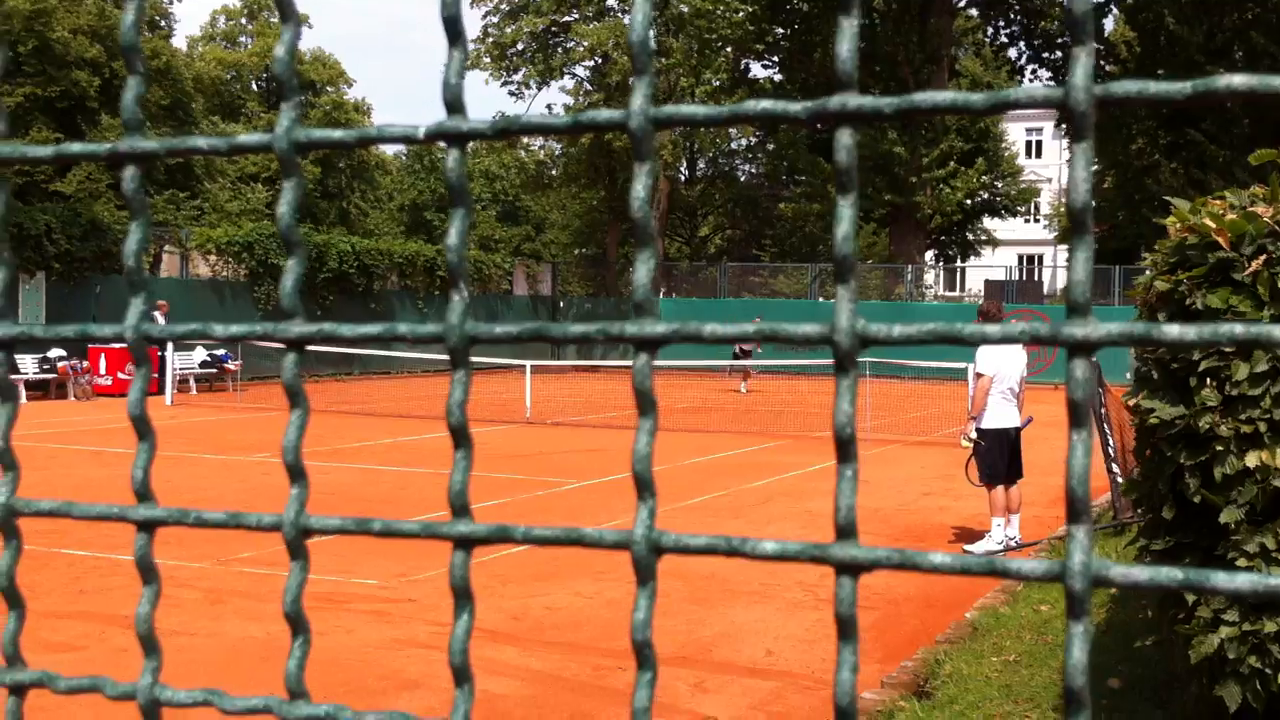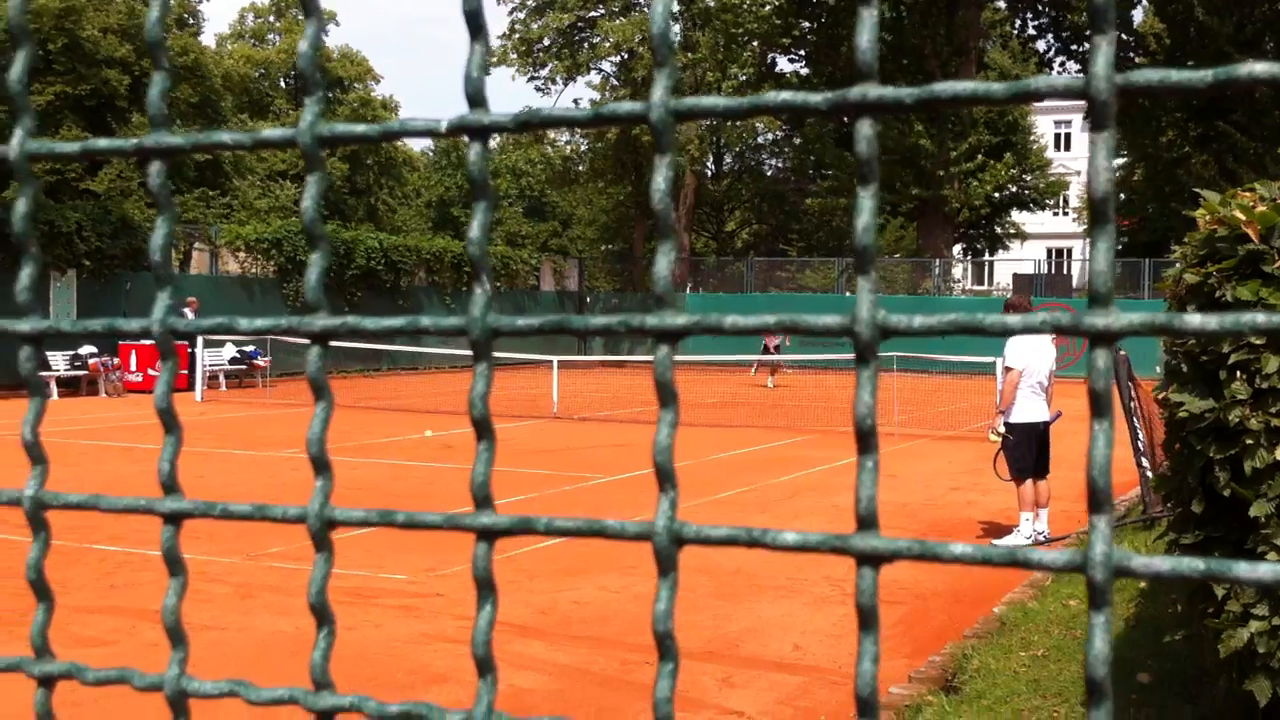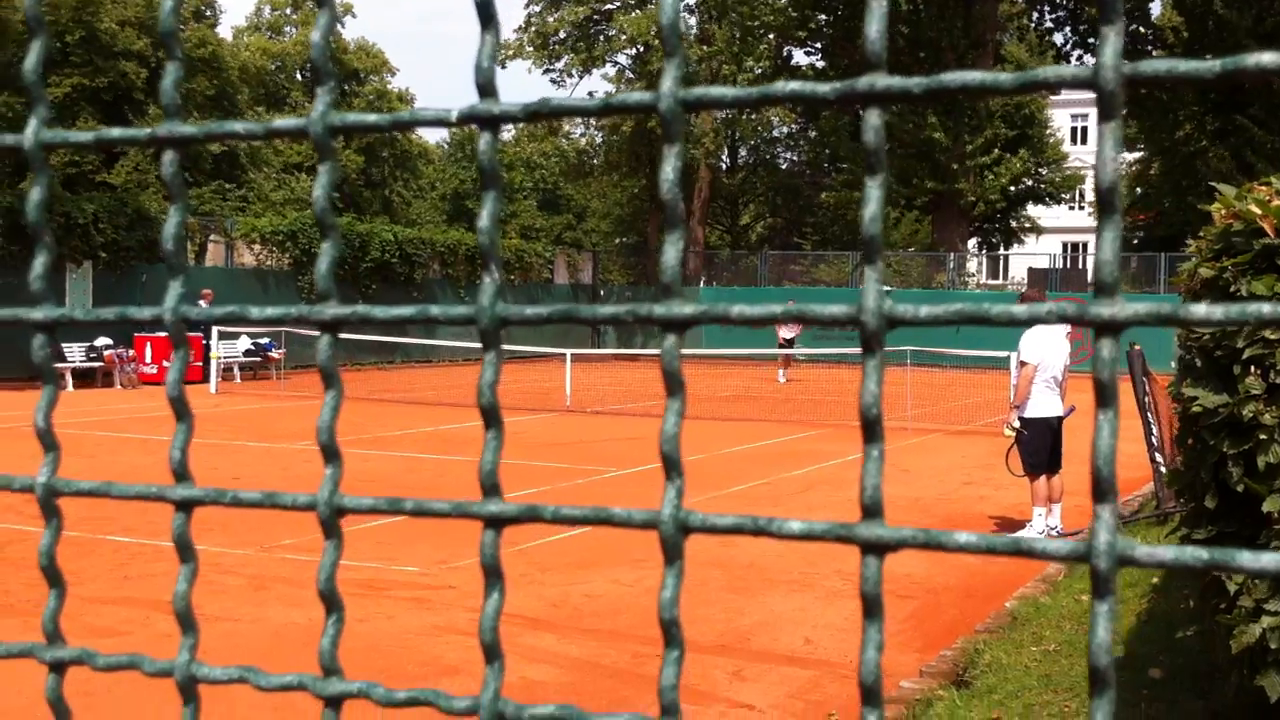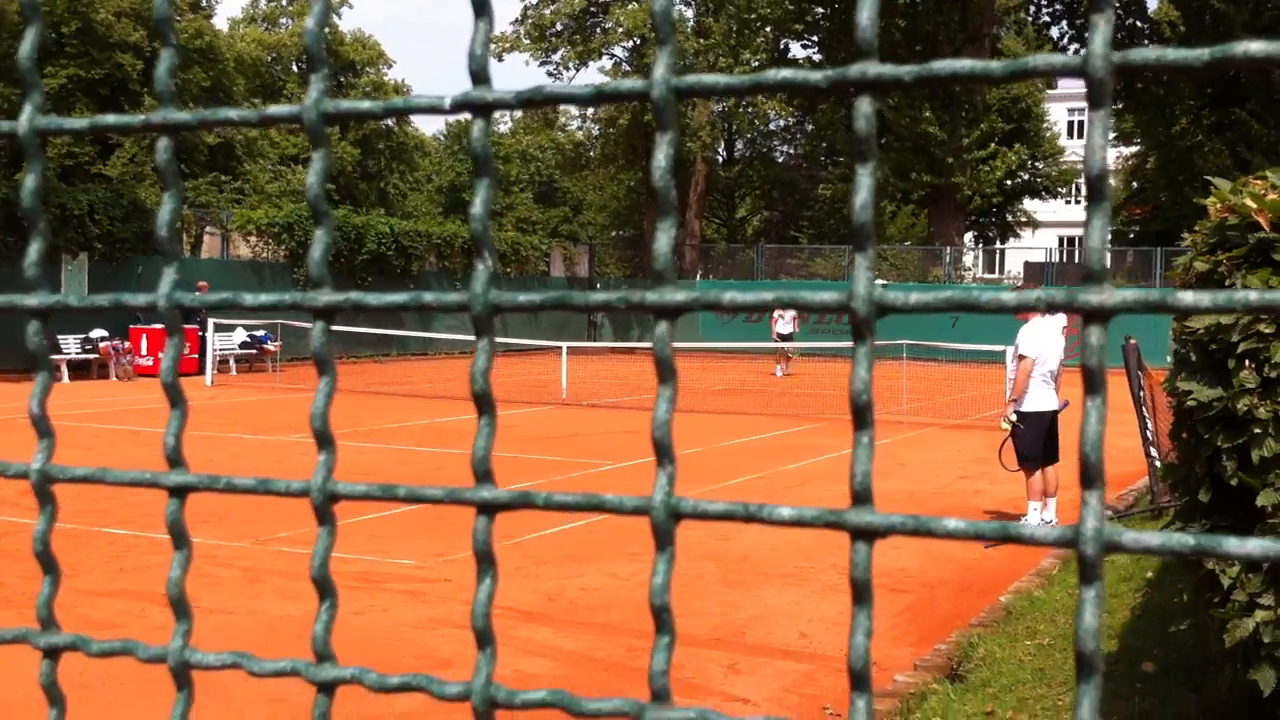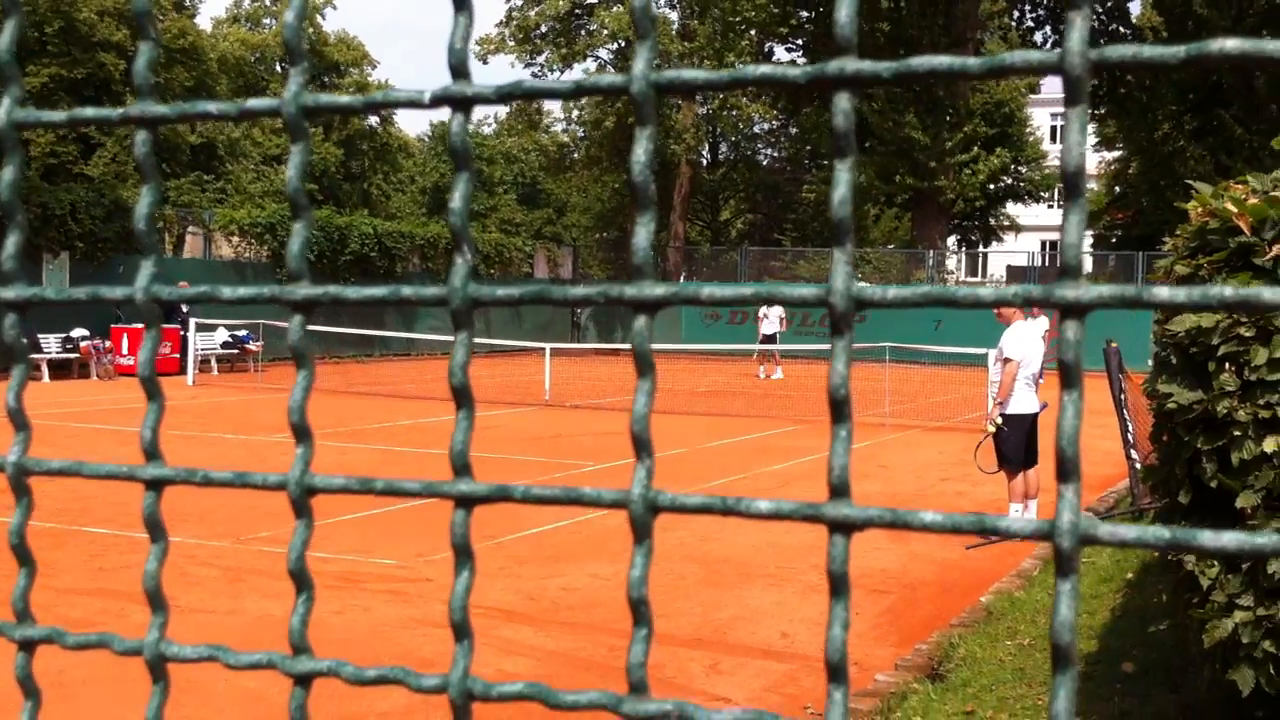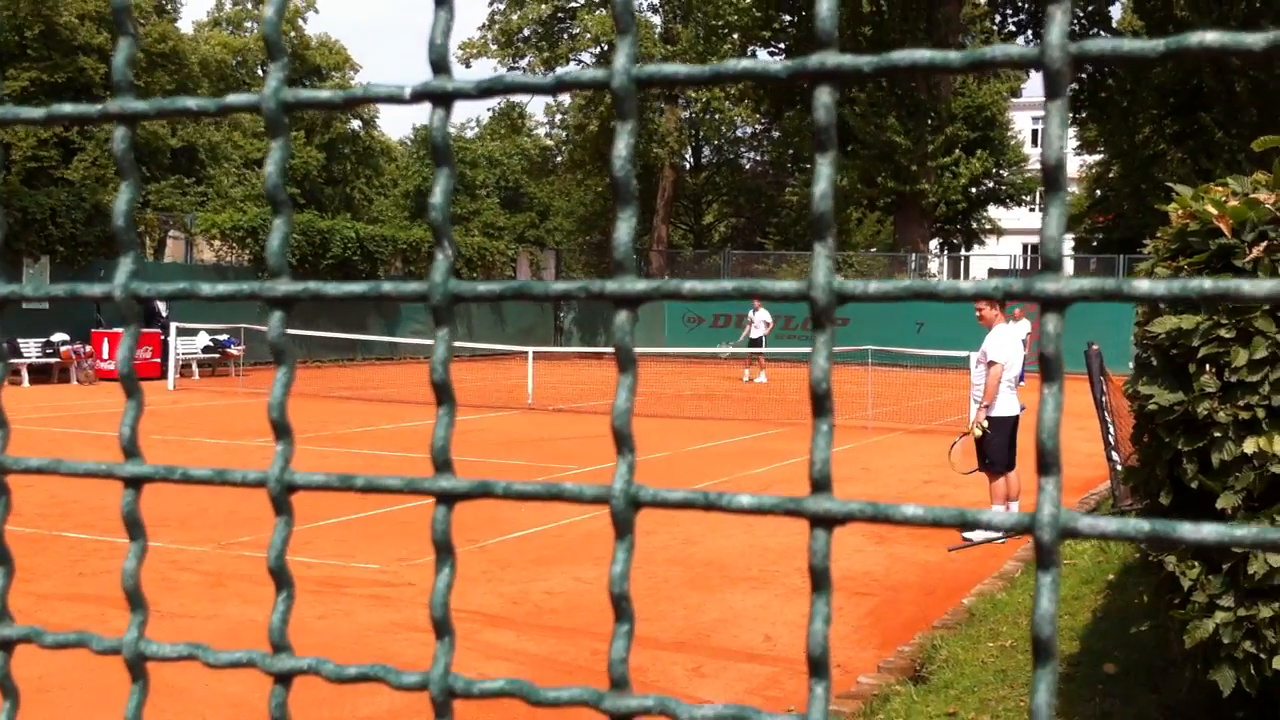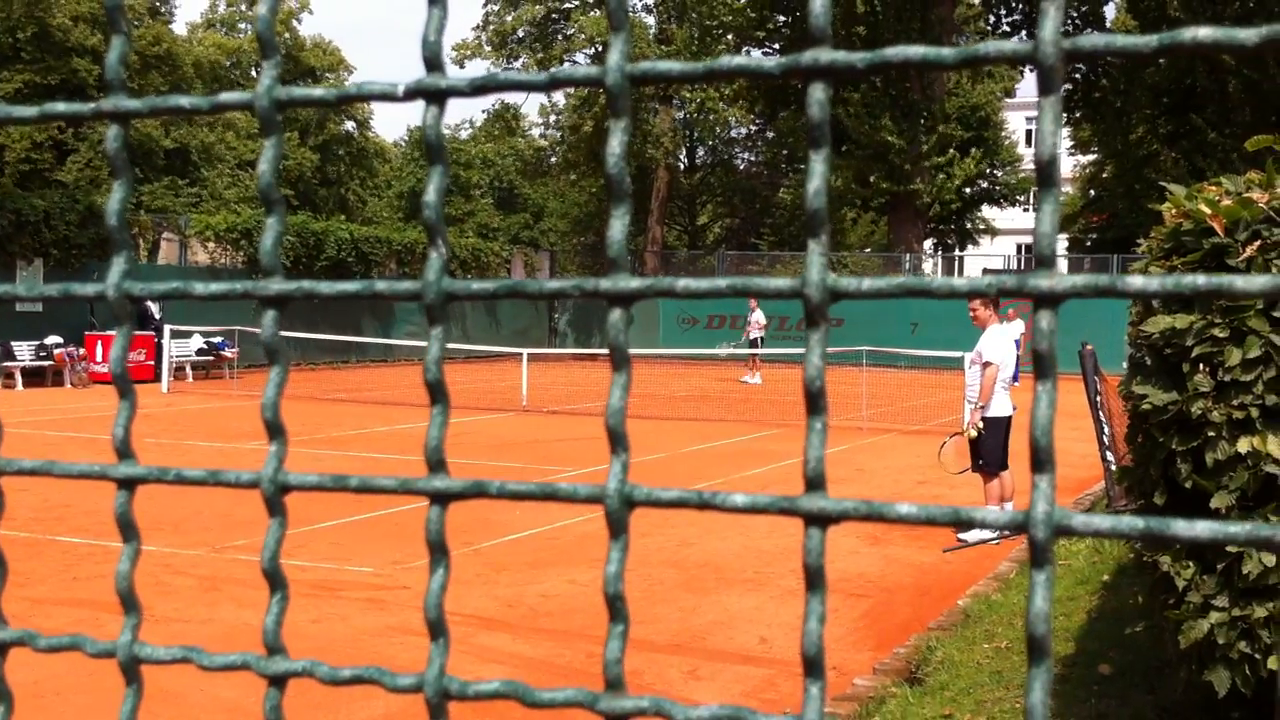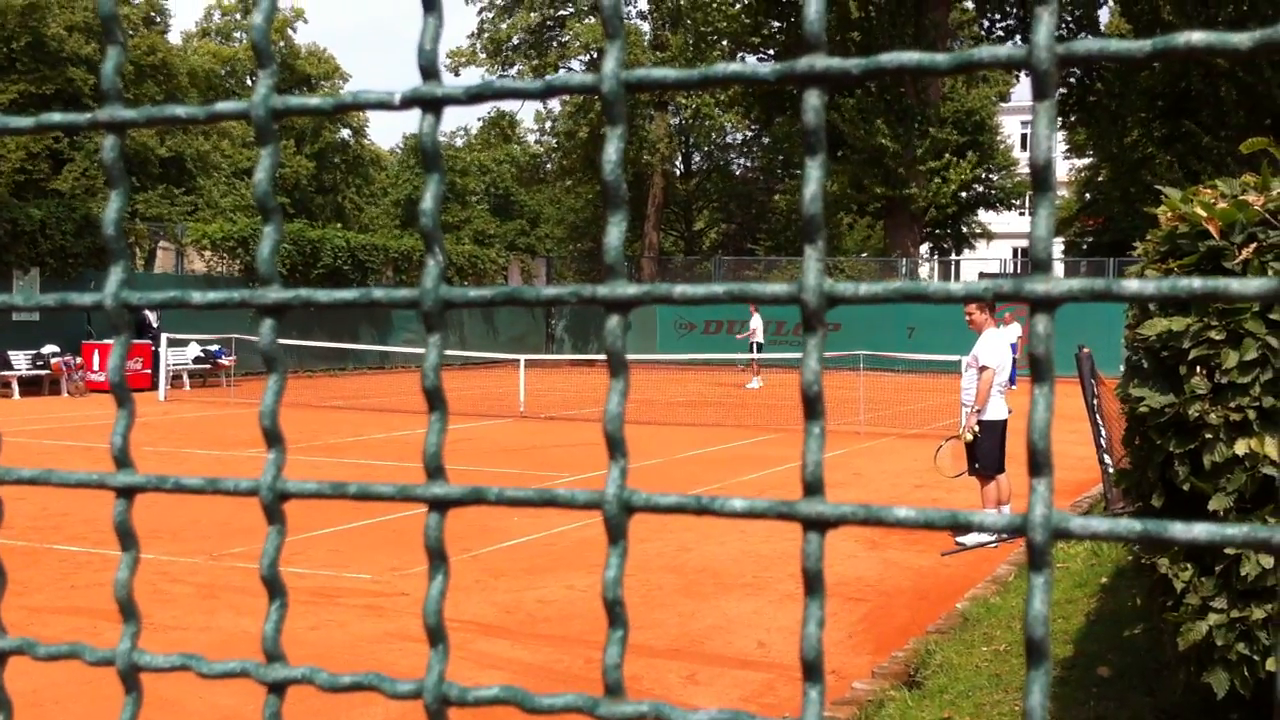
dt=0.2s
person 1, frame 1
left shoulder: (987, 348)
right shoulder: (1018, 348)
left elbow: (983, 387)
right elbow: (1021, 388)
left wrist: (971, 419)
left hip: (990, 424)
right hip: (1011, 422)
left knee: (995, 482)
right knee: (1011, 480)
left ankle: (996, 538)
right ankle: (1012, 533)
person 1, frame 2
left shoulder: (1016, 342)
right shoulder: (1046, 342)
left elbow: (1011, 381)
right elbow: (1050, 382)
left wrist: (999, 413)
left hip: (1019, 418)
right hip: (1040, 417)
left knee: (1023, 476)
right knee: (1039, 475)
left ankle: (1025, 532)
right ankle: (1041, 528)
person 1, frame 3
left shoulder: (1032, 336)
right shoulder: (1060, 336)
left elbow: (1026, 375)
right elbow: (1064, 377)
left wrist: (1014, 408)
left hip: (1033, 413)
right hip: (1054, 411)
left knee: (1036, 472)
right knee: (1052, 470)
left ankle: (1038, 527)
right ankle: (1054, 523)
person 1, frame 4
left shoulder: (1029, 331)
right shoulder: (1055, 329)
left elbow: (1025, 369)
left wrist: (1011, 402)
left hip: (1030, 407)
right hip: (1049, 405)
left knee: (1031, 466)
right knee: (1048, 463)
left ankle: (1033, 519)
right ankle: (1049, 516)
person 1, frame 5
left shoulder: (1014, 333)
right shoulder: (1033, 332)
left elbow: (1010, 371)
left wrist: (997, 405)
left hip: (1013, 409)
right hip: (1029, 407)
left knee: (1013, 468)
right knee: (1028, 465)
right ankle: (1030, 517)
person 1, frame 6
left shoulder: (997, 336)
right shoulder: (1011, 335)
left elbow: (995, 374)
left wrist: (982, 408)
left hip: (995, 412)
right hip: (1009, 410)
left knee: (994, 470)
right knee: (1008, 467)
left ankle: (995, 526)
person 1, frame 7
left shoulder: (991, 337)
right shoulder: (1002, 335)
left elbow: (990, 375)
left wrist: (978, 409)
left hip: (989, 413)
right hip: (1001, 411)
left knee: (988, 471)
right knee: (1001, 468)
left ankle: (989, 528)
person 1, frame 8
left shoulder: (988, 341)
right shoulder: (999, 339)
left elbow: (986, 379)
left wrist: (974, 413)
left hip: (985, 416)
right hip: (996, 414)
left knee: (985, 474)
right knee: (998, 471)
left ankle: (988, 531)
